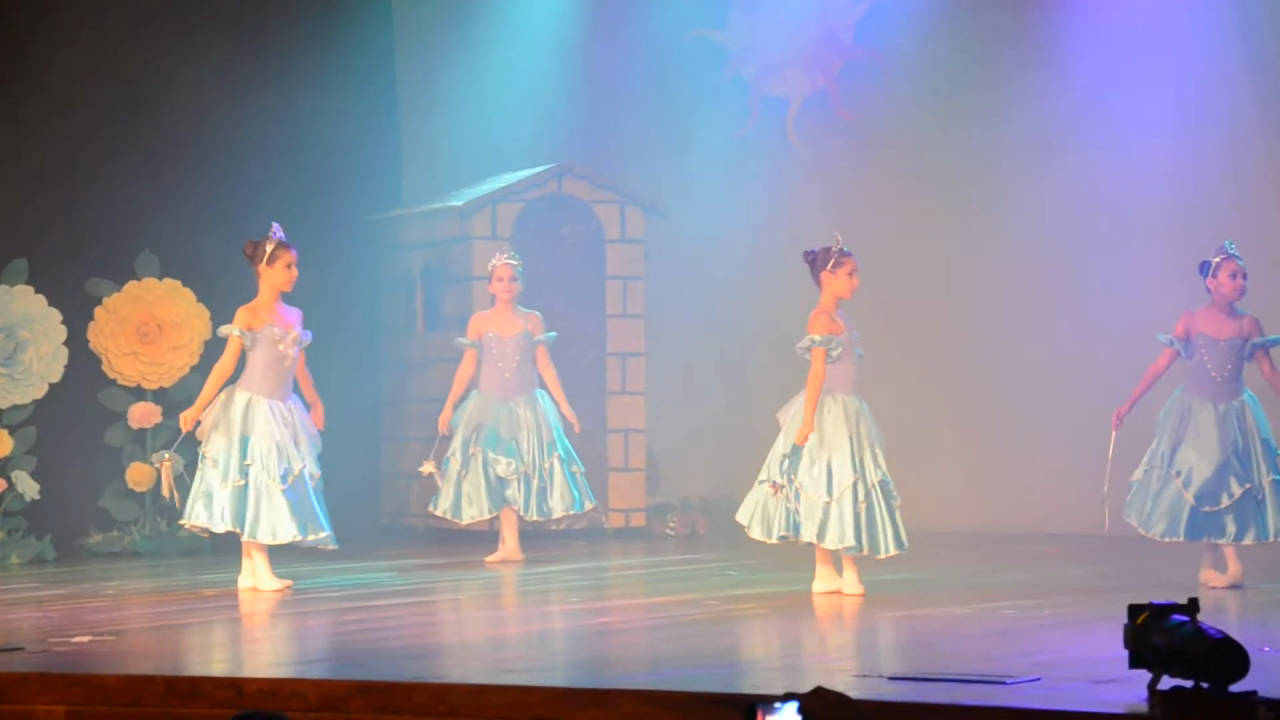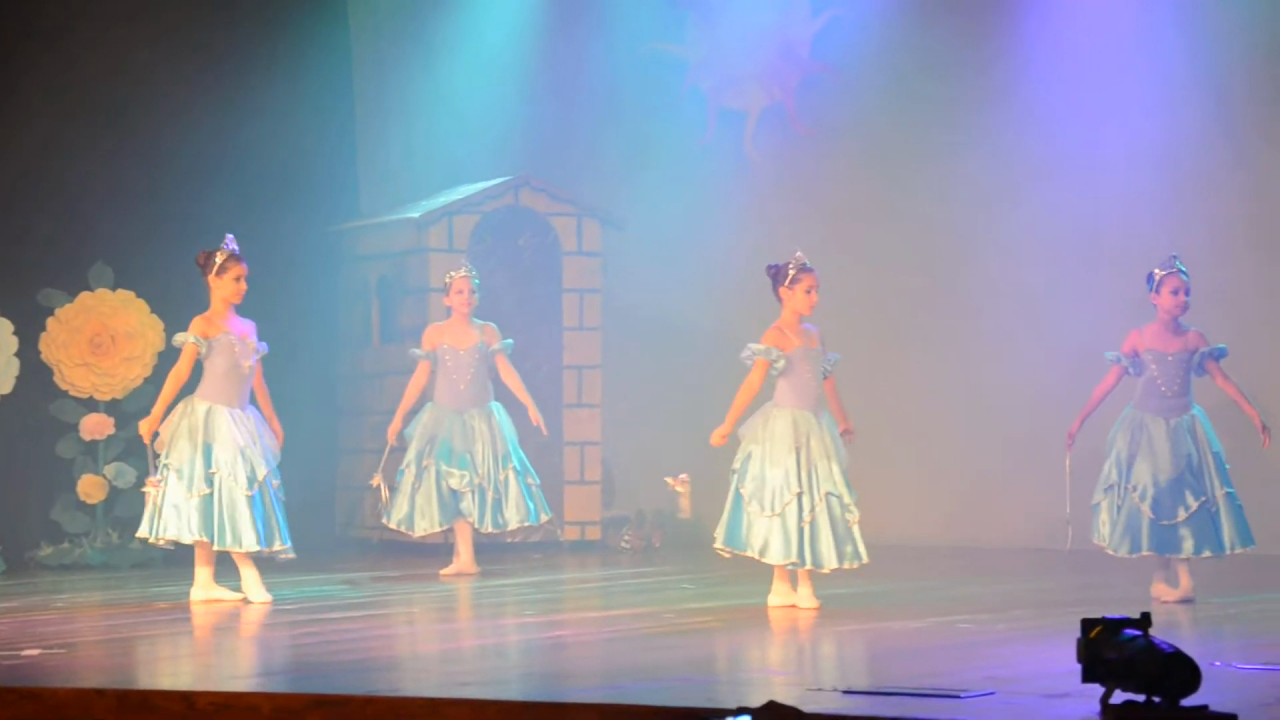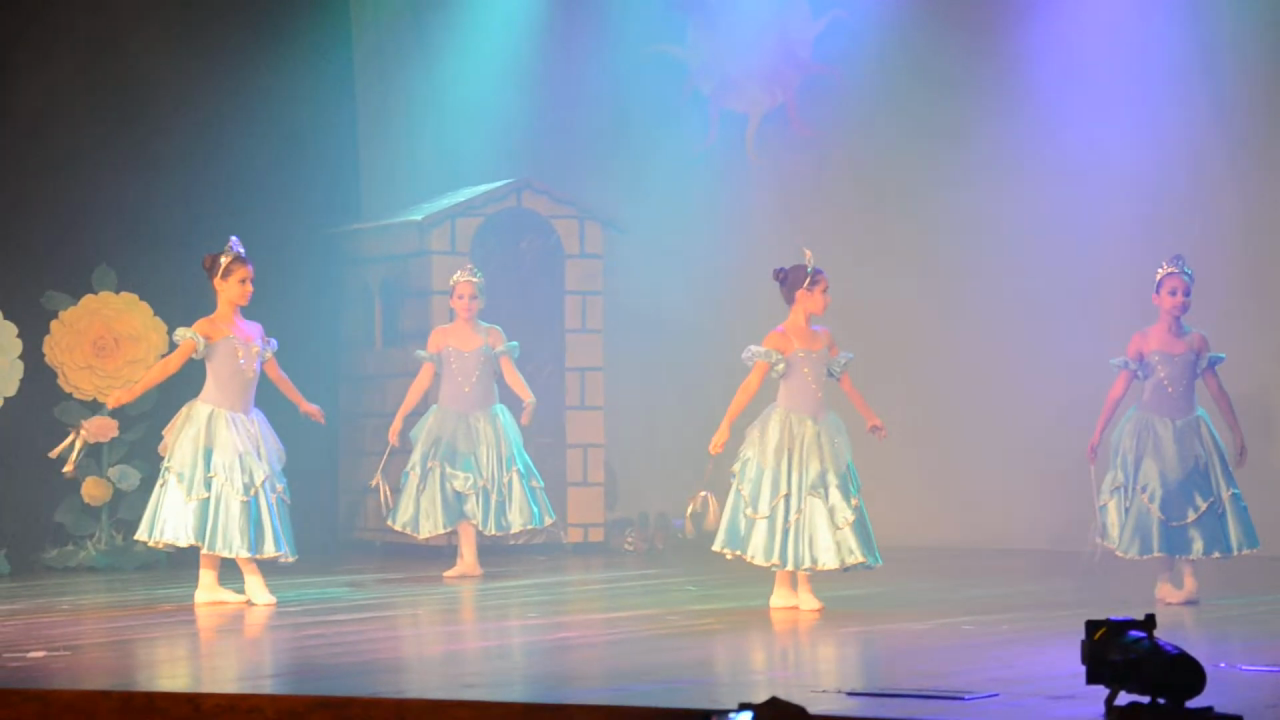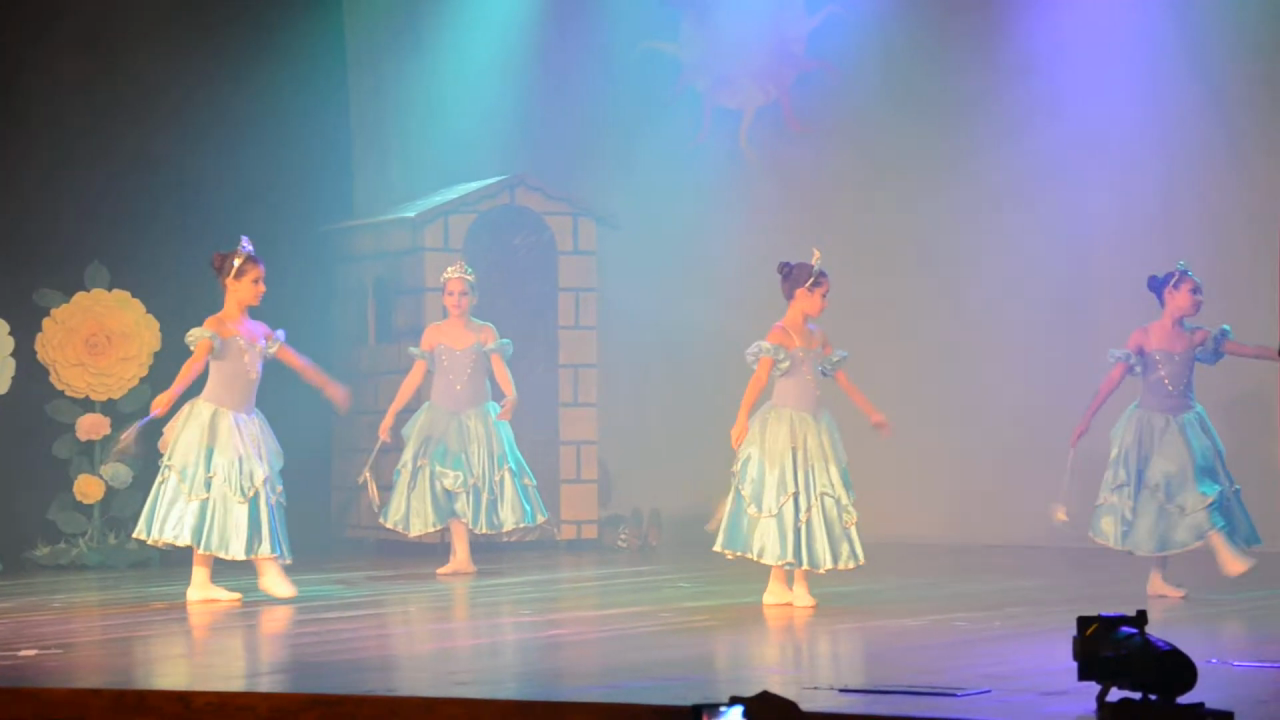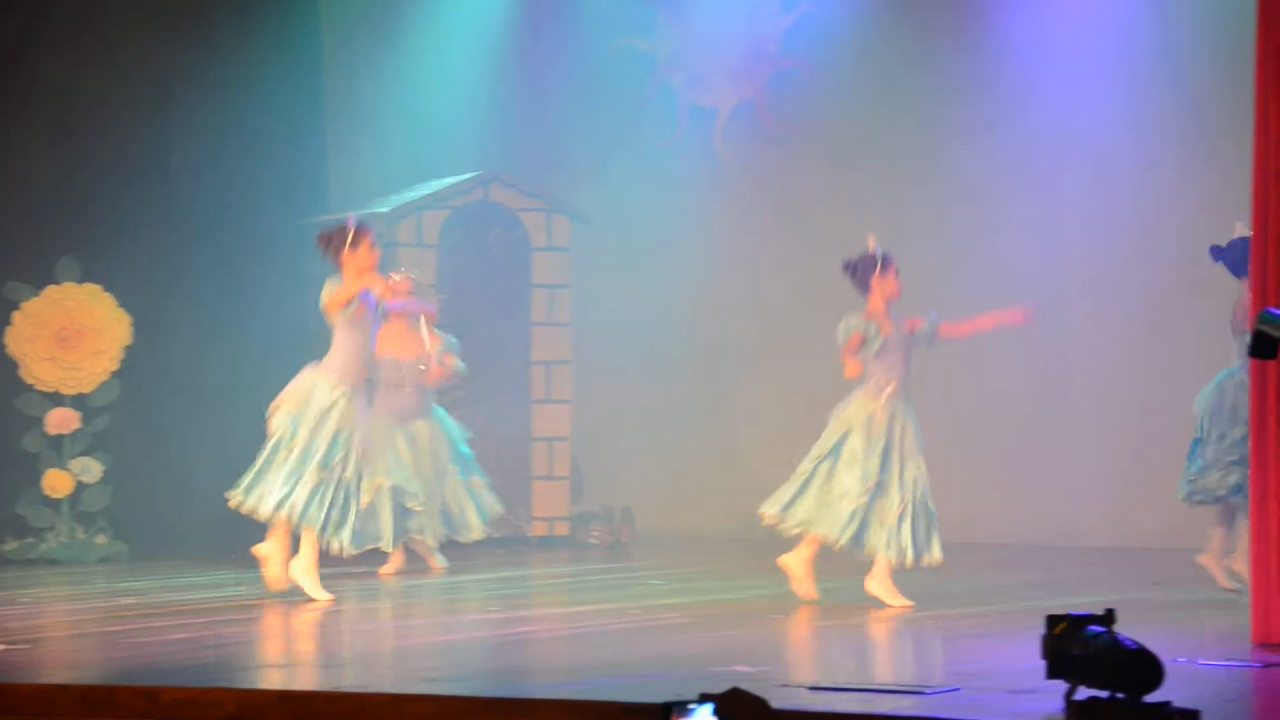
dt=0.7s
person 1, frame 1
left shoulder: (294, 315)
right shoulder: (247, 315)
right elbow: (226, 364)
left wrist: (315, 405)
right wrist: (198, 407)
left hip: (284, 410)
right hip: (252, 408)
left knee: (277, 484)
right knee: (257, 484)
left ankle: (250, 570)
right ankle: (258, 567)
person 1, frame 2
left shoulder: (248, 326)
right shoulder: (203, 324)
right elbow: (181, 371)
left wrist: (272, 421)
right wrist: (155, 415)
left hip: (242, 419)
right hip: (209, 418)
left knee: (227, 499)
right knee: (218, 495)
left ankle: (204, 582)
right ankle: (248, 574)
person 1, frame 3
left shoulder: (255, 329)
right shoulder: (207, 327)
left elbow: (275, 371)
right elbow: (173, 362)
left wrist: (302, 404)
right wrist: (133, 391)
left hip: (246, 423)
right hip: (215, 422)
left knee: (236, 499)
right knee: (221, 499)
left ankle: (209, 584)
right ankle: (252, 576)
person 1, frame 4
left shoulder: (259, 330)
right shoulder: (215, 325)
left elbow: (294, 359)
right elbow: (196, 362)
left wrist: (329, 385)
right wrist: (171, 393)
left hip: (244, 422)
right hip: (214, 419)
left knee: (244, 494)
right knee: (212, 497)
person 1, frame 5
left shoulder: (366, 294)
right shoulder: (341, 289)
right elbow: (332, 302)
right wrist: (366, 285)
left hip: (346, 395)
right hip: (325, 391)
left knee: (324, 475)
right knee: (307, 470)
person 2, frame 1
left shoulder: (838, 318)
right shoulder: (821, 319)
right elbow: (817, 370)
right wrist: (808, 420)
left hip: (846, 412)
right hip: (827, 414)
left knee: (846, 488)
right knee: (830, 488)
left ankle: (836, 571)
right ankle: (837, 571)
person 2, frame 2
left shoulder: (813, 333)
right shoulder: (775, 335)
left elbow: (827, 381)
right elbow: (754, 381)
left wrist: (842, 421)
right wrist: (728, 423)
left hip: (813, 427)
right hip: (784, 426)
left knee: (812, 502)
right knee: (788, 501)
left ankle: (793, 585)
right ankle: (790, 585)
person 2, frame 3
left shoulder: (824, 337)
right shoulder: (778, 338)
left elbow: (845, 381)
right elbow: (752, 383)
left wrist: (870, 416)
right wrist: (725, 426)
left hip: (819, 431)
right hip: (786, 430)
left knee: (815, 504)
right knee: (788, 504)
left ankle: (800, 586)
right ankle: (787, 587)
person 2, frame 4
left shoulder: (817, 336)
right shoulder: (778, 335)
left elbow: (841, 377)
right elbow: (759, 378)
left wrist: (871, 412)
right wrist: (742, 419)
left hip: (814, 427)
right hip: (783, 427)
left knee: (814, 503)
right knee: (783, 502)
left ankle: (800, 582)
right ankle: (781, 583)
person 2, frame 5
left shoulder: (904, 324)
right shoulder: (864, 320)
left elbow: (956, 330)
right elbow: (850, 347)
left wrist: (1000, 318)
right wrist: (852, 363)
left hip: (896, 418)
right hip: (868, 415)
left knee: (901, 492)
right knee: (852, 488)
left ankle: (881, 578)
right ankle: (800, 556)
person 3, frame 1
left shoulder: (1248, 324)
right shoulder: (1191, 320)
right elbow: (1161, 364)
right wrist: (1128, 404)
left hip: (1234, 414)
right hip: (1195, 411)
left knee: (1226, 483)
right knee: (1198, 482)
left ankle: (1210, 565)
person 3, frame 2
left shoulder: (1194, 339)
right shoulder: (1137, 337)
left elbow: (1222, 379)
right elbow: (1110, 381)
left wrist: (1255, 415)
right wrist: (1079, 421)
left hip: (1183, 428)
right hip: (1145, 427)
left knee: (1181, 498)
right knee: (1151, 497)
left ankle: (1162, 579)
person 3, frame 3
left shoulder: (1197, 341)
right shoulder: (1141, 340)
left elbow: (1216, 388)
right elbow: (1120, 388)
left wrist: (1237, 433)
right wrist: (1098, 431)
left hip: (1189, 431)
right hip: (1150, 430)
left knee: (1186, 500)
right knee: (1157, 500)
left ankle: (1166, 581)
person 3, frame 4
left shoulder: (1198, 336)
right shoulder: (1143, 336)
left elbow: (1248, 351)
right elbow: (1114, 378)
right wrist: (1086, 419)
left hip: (1186, 425)
right hip: (1150, 425)
left knee: (1193, 486)
right knee: (1153, 498)
person 3, frame 5
left shoulder: (1247, 302)
right shoulder: (1250, 301)
left hip: (1246, 394)
right hip: (1243, 395)
left knee: (1240, 476)
right knee: (1238, 472)
left ankle: (1218, 552)
person 4, frame 1
left shoulder: (533, 320)
right shoulder: (479, 321)
left elbow: (545, 364)
right elbow: (468, 366)
left wrist: (563, 403)
right wrist: (449, 406)
left hip: (526, 405)
right hip: (490, 406)
left knee: (521, 471)
right knee: (495, 471)
left ankle: (508, 543)
right ankle: (511, 545)
person 4, frame 2
left shoulder: (488, 332)
right shoulder: (433, 333)
left elbow: (506, 371)
right elbow: (420, 377)
left wrist: (530, 405)
right wrist: (399, 416)
left hip: (481, 418)
right hip: (444, 418)
left knee: (476, 481)
right knee: (449, 484)
left ankle: (462, 554)
right ankle: (465, 557)
person 4, frame 3
left shoulder: (494, 334)
right shoulder: (439, 335)
left elbow: (511, 372)
right elbow: (423, 380)
left wrist: (530, 398)
right wrist: (400, 416)
left hip: (486, 421)
right hip: (449, 421)
left knee: (482, 486)
right knee: (454, 487)
left ankle: (465, 556)
right ankle: (469, 560)
person 4, frame 4
left shoulder: (486, 332)
right shoulder: (433, 333)
left elbow: (500, 369)
right elbow: (415, 376)
left wrist: (511, 397)
right wrist: (391, 413)
left hip: (478, 418)
right hip: (441, 418)
left knee: (473, 483)
right knee: (443, 482)
left ankle: (459, 554)
right ankle: (461, 557)
person 4, frame 5
left shoulder: (431, 336)
right shoulder: (377, 337)
left elbow: (457, 368)
left wrist: (444, 371)
left hip: (423, 425)
right hip: (386, 426)
left knee: (429, 487)
right knee: (386, 485)
left ankle: (426, 544)
right ankle: (396, 553)
